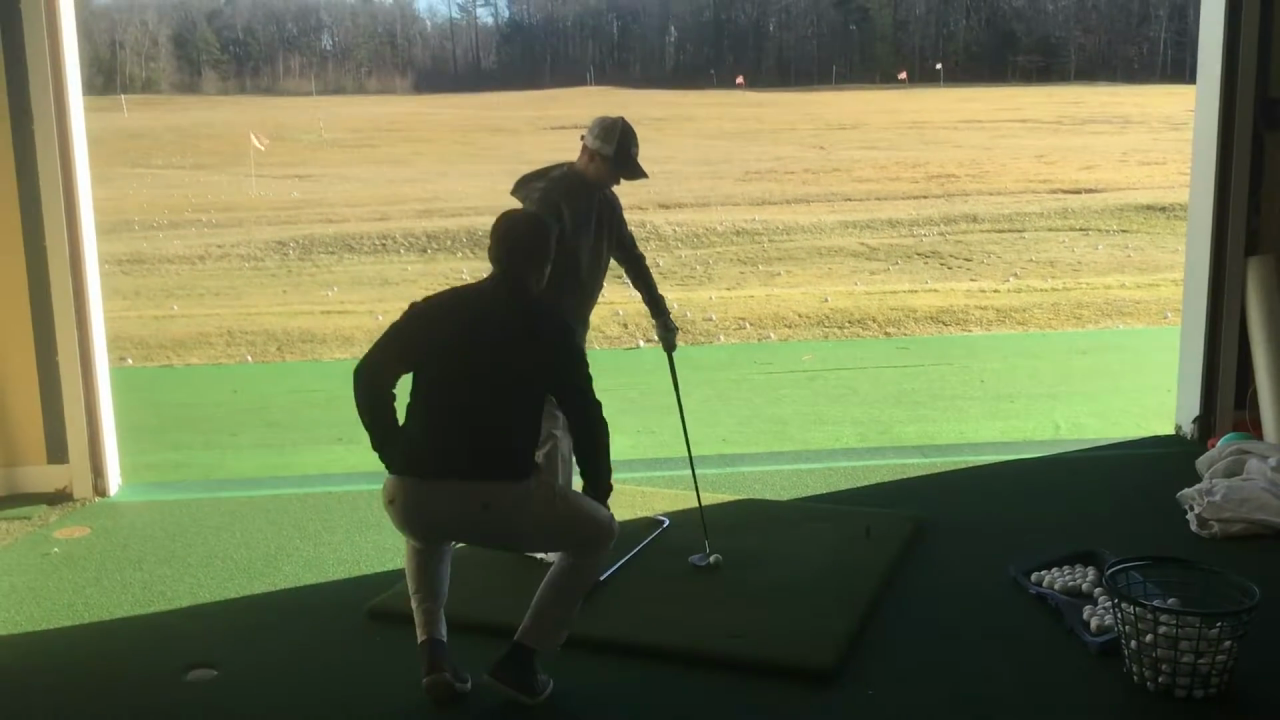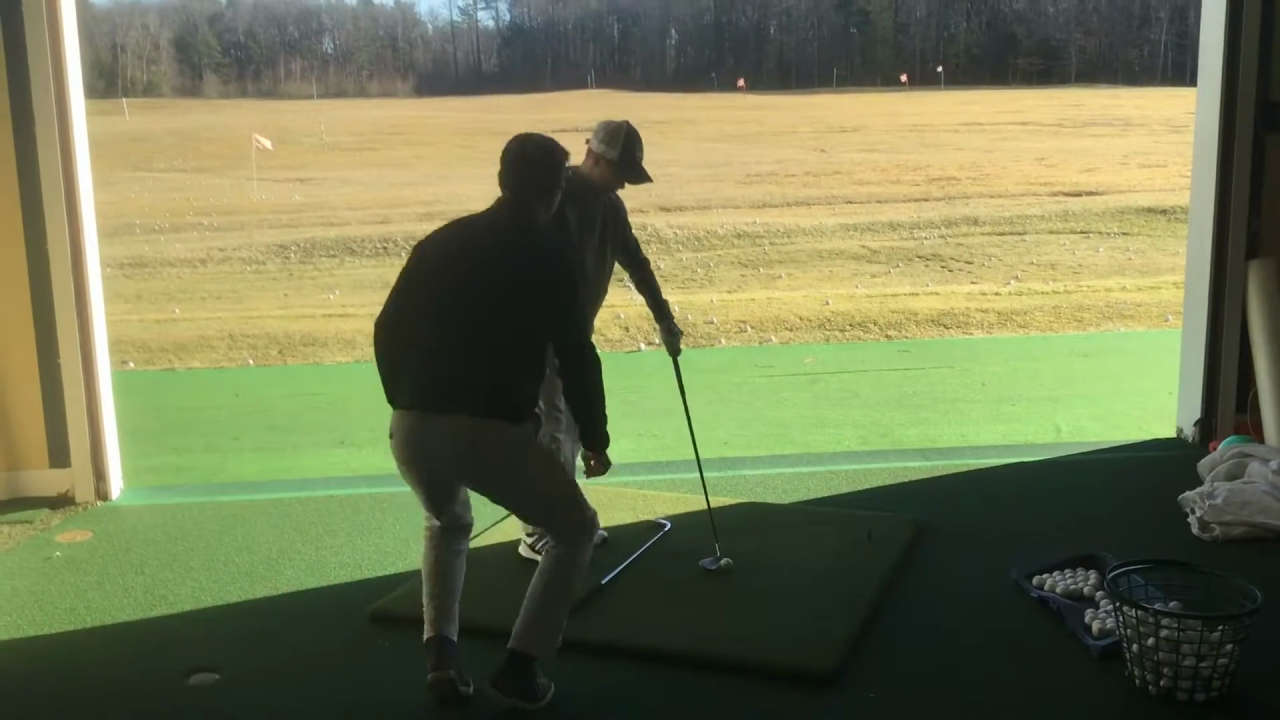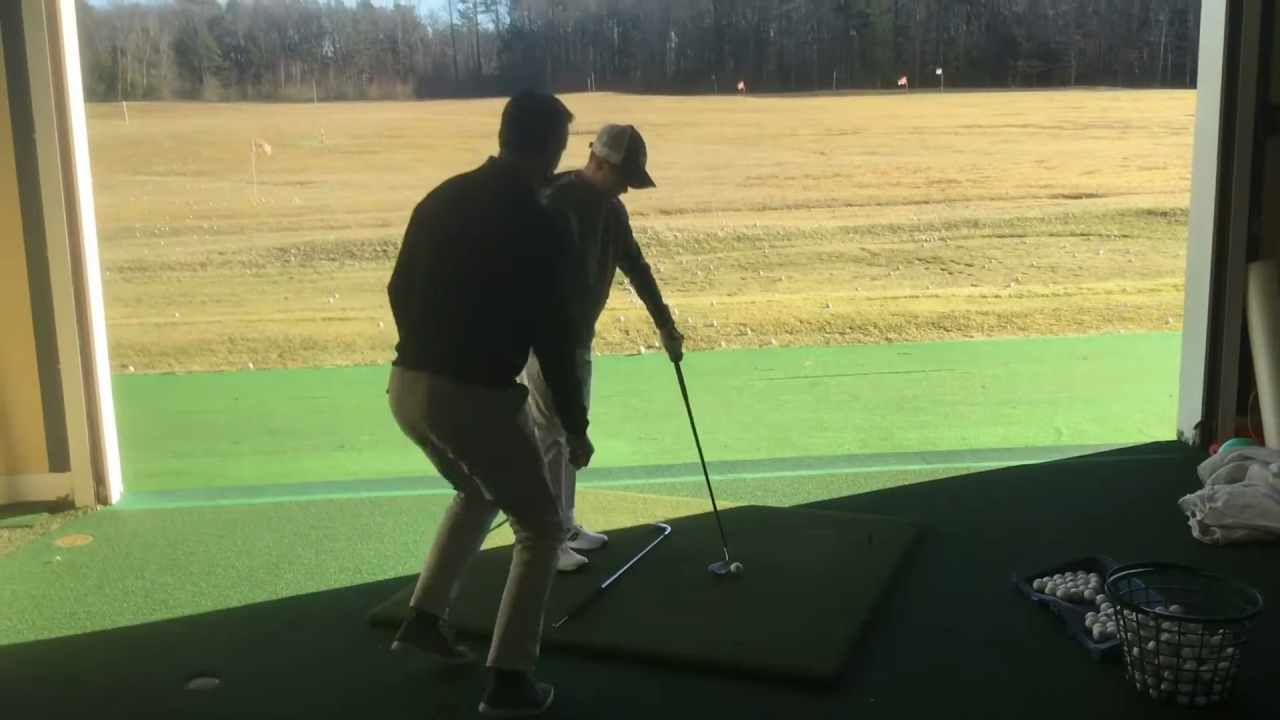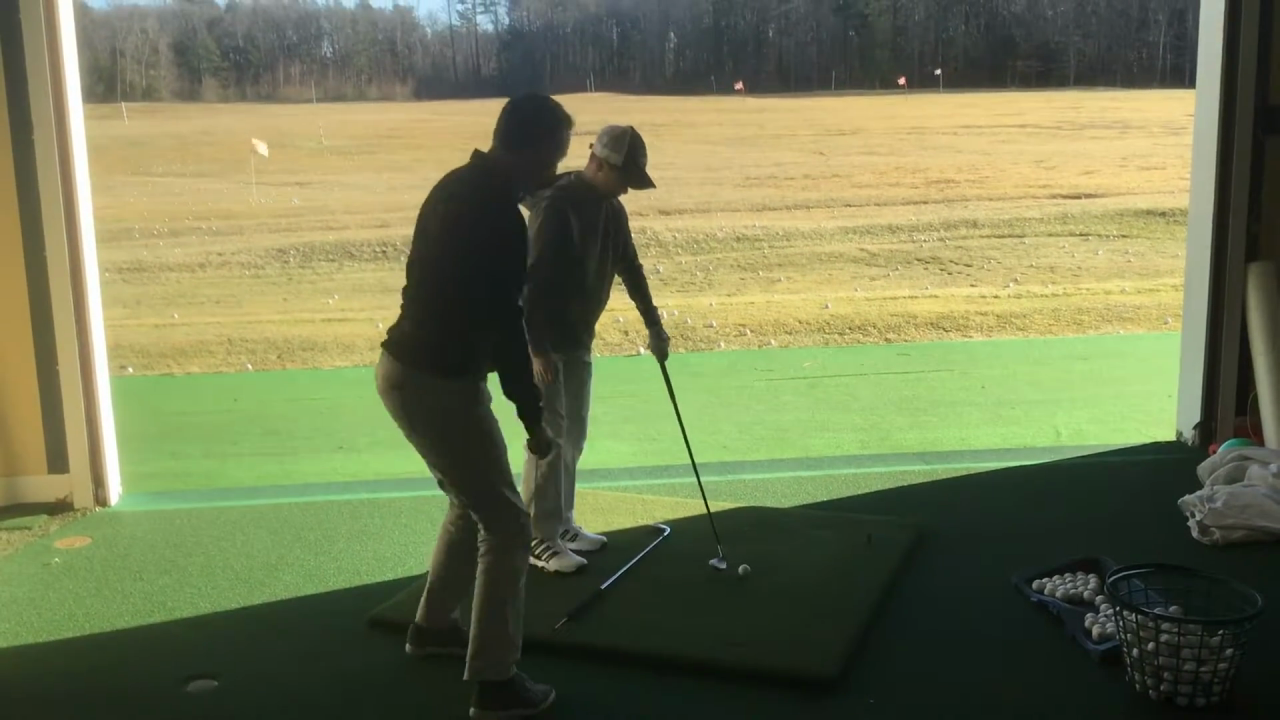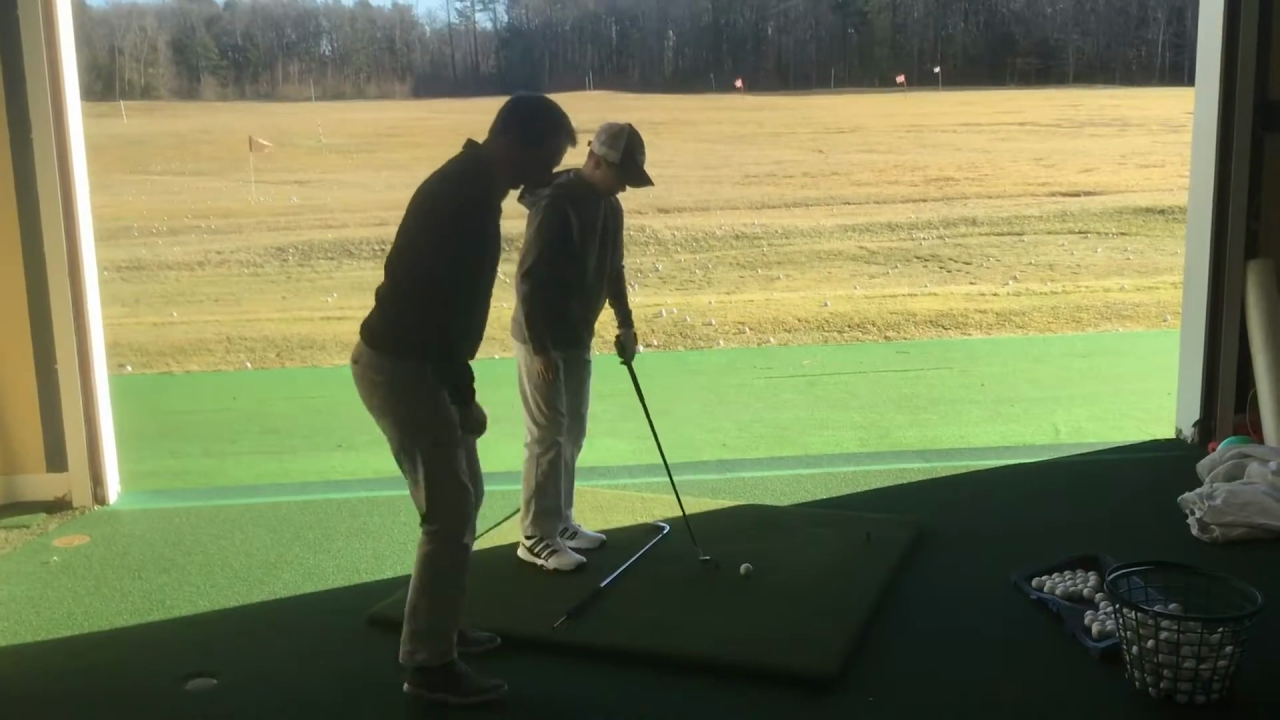
dt=0.2s
person 1, frame 1
left shoulder: (433, 310)
right shoulder: (552, 329)
left elbow: (369, 378)
right elbow: (585, 415)
left wrist: (396, 460)
right wrist: (598, 487)
left hip: (411, 497)
right hip: (499, 497)
left knee: (425, 529)
right knee: (597, 531)
left ankle: (434, 654)
right ankle: (521, 658)
person 1, frame 2
left shoulder: (438, 244)
right shoulder: (550, 266)
left elbow: (388, 330)
right elbow: (578, 361)
right wrist: (596, 441)
left hip: (413, 430)
right hip: (494, 434)
left knee: (448, 522)
right knee: (575, 529)
left ankle: (441, 651)
right ankle: (520, 666)
person 1, frame 3
left shoulder: (440, 200)
right shoulder: (536, 226)
left elbow: (399, 288)
right elbow: (555, 333)
right wrist: (576, 425)
left hip: (408, 386)
right hip: (476, 396)
left knee: (478, 495)
right knee: (541, 527)
left ankle: (424, 620)
person 1, frame 4
left shoulder: (454, 189)
right shoulder: (499, 216)
right elbow: (503, 323)
right wrist: (534, 418)
left hip: (402, 367)
right hip: (439, 381)
left knee: (473, 502)
right knee: (506, 525)
left ankle: (434, 624)
person 1, frame 5
left shoulder: (467, 185)
right shoulder: (461, 199)
right elbow: (436, 303)
left wrist: (457, 383)
right wrist: (462, 396)
left hip: (415, 357)
right hip: (402, 363)
left knee: (458, 495)
right knee: (449, 510)
left ankle: (439, 628)
right ankle: (428, 664)
person 2, frame 1
left shoulder: (604, 199)
right shoulder: (548, 197)
left elbow: (631, 257)
left wrist: (660, 310)
left hip: (572, 327)
left knee: (570, 422)
right knee: (546, 425)
person 2, frame 2
left shoulder: (609, 204)
right shoulder: (554, 201)
left elbow: (634, 261)
left wrist: (664, 317)
left knee: (573, 429)
right knee: (548, 431)
right ankle: (537, 533)
person 2, frame 3
left shoulder: (611, 209)
right shoulder: (555, 205)
left elbow: (635, 266)
left wrist: (664, 322)
left hip: (578, 337)
left knee: (574, 434)
right knee: (550, 436)
left ankle: (562, 523)
person 2, frame 4
left shoulder: (611, 210)
right shoulder: (556, 207)
left elbow: (629, 267)
right elbow: (531, 282)
left wrist: (653, 324)
right wrist: (538, 350)
left hip: (579, 339)
right hip: (545, 342)
left knee: (573, 437)
right knee: (549, 439)
left ankle: (561, 524)
right ankle: (538, 540)
person 2, frame 5
left shoulder: (608, 208)
right shoulder: (554, 205)
left elbow: (612, 269)
right elbow: (529, 280)
left wrist: (625, 324)
right wrist: (540, 347)
left hip: (577, 338)
right hip: (543, 340)
left knee: (571, 434)
right knee: (548, 436)
left ankle: (560, 522)
right ankle: (536, 537)
